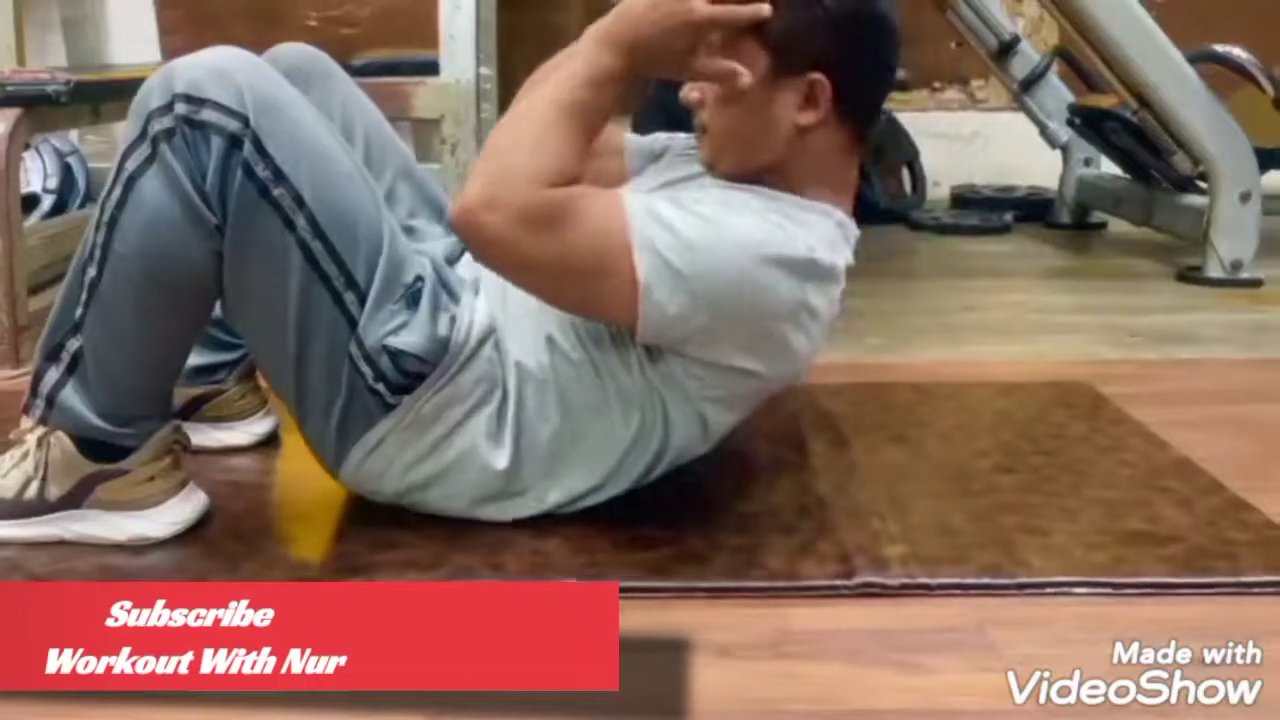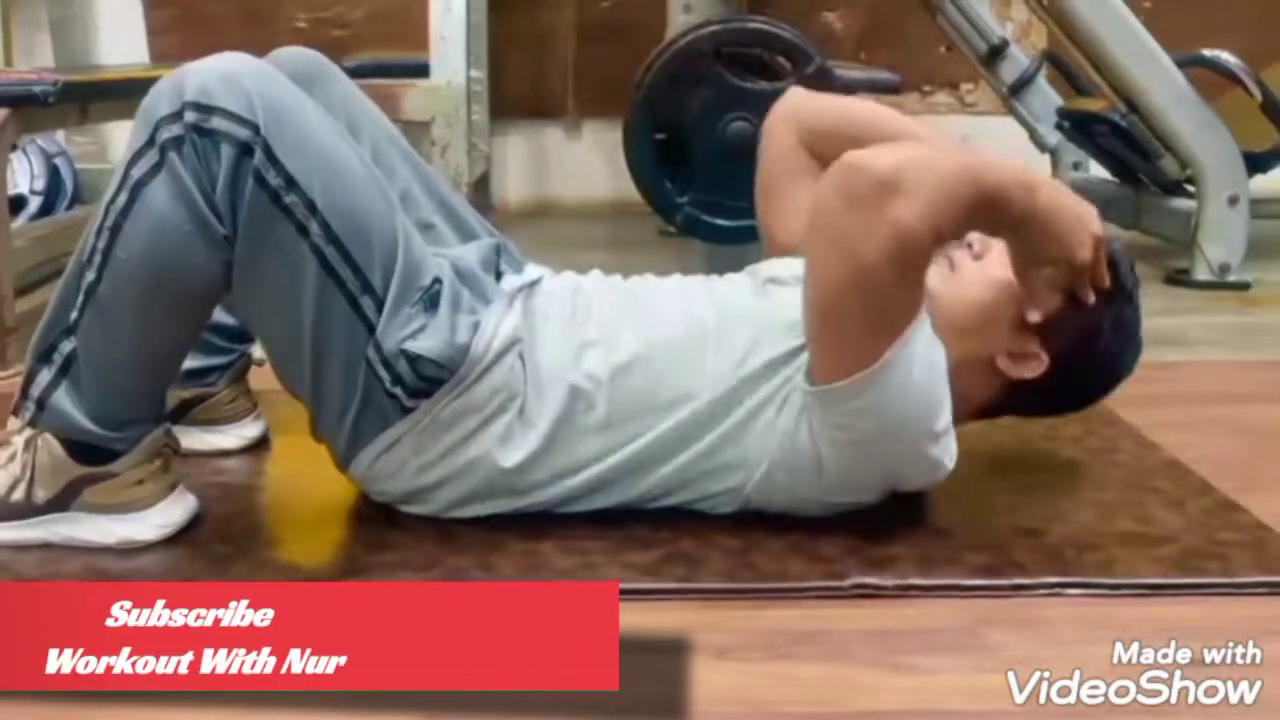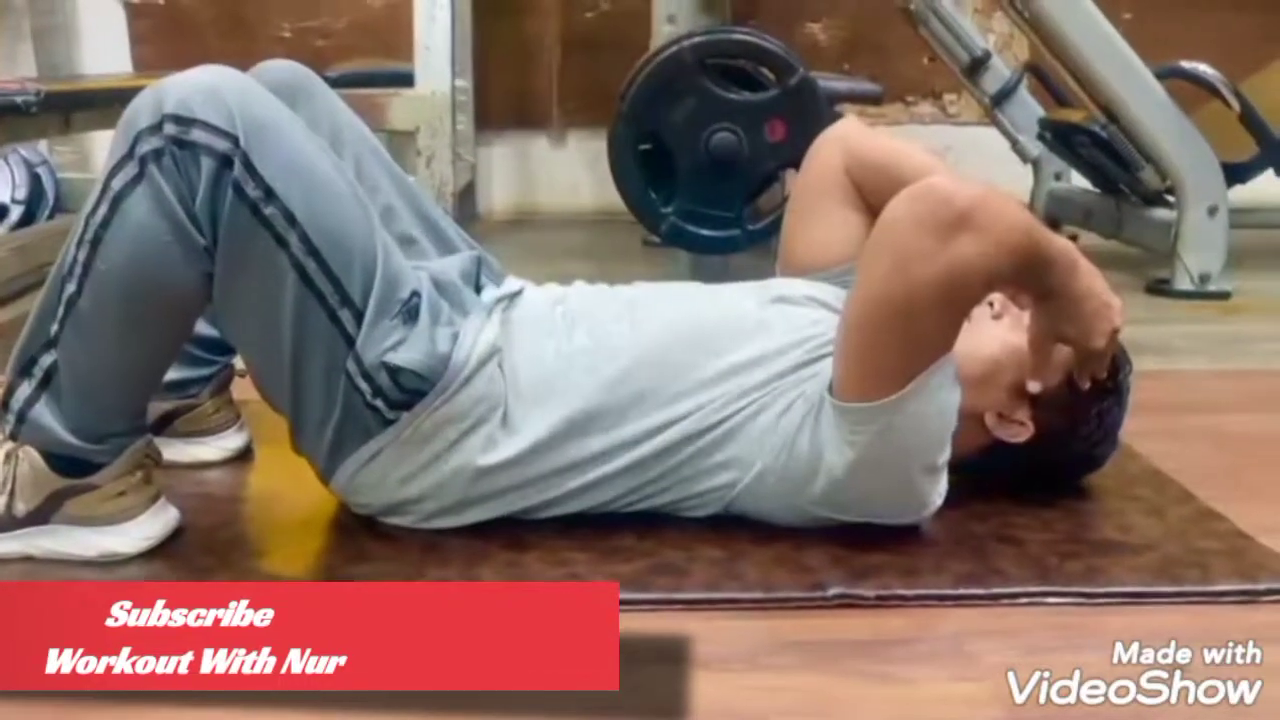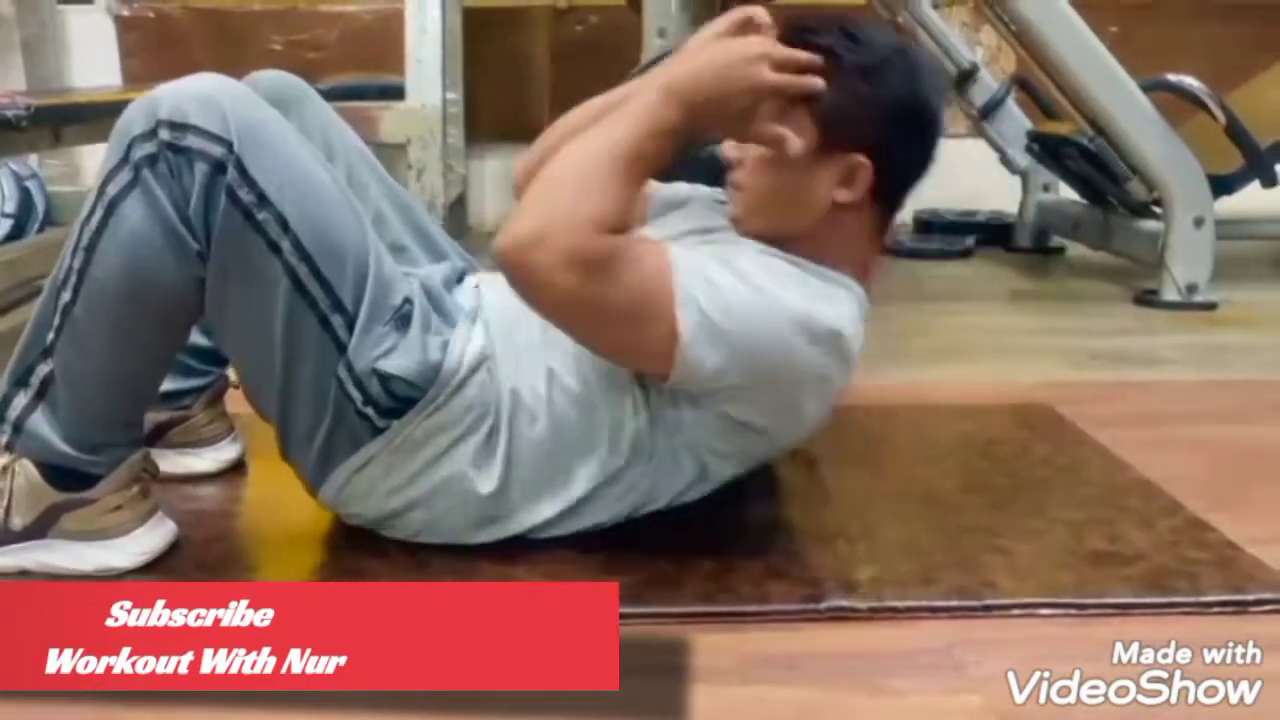
dt=0.5s
person 1, frame 1
left shoulder: (768, 263)
right shoulder: (750, 175)
left elbow: (497, 209)
right elbow: (547, 140)
left hip: (423, 403)
right hip: (456, 310)
left knee: (206, 103)
right knee: (290, 74)
left ankle: (102, 459)
right ankle: (207, 378)
person 1, frame 2
left shoulder: (897, 419)
right shoulder: (885, 331)
left elbow: (872, 191)
right elbow: (795, 120)
left wrist: (1014, 190)
right wrist: (985, 174)
left hip: (441, 403)
right hip: (502, 310)
left knee: (216, 110)
right knee: (288, 78)
right ankle: (197, 379)
person 1, frame 3
left shoulder: (884, 458)
right shoulder: (853, 331)
left elbow: (948, 226)
right elbow: (843, 151)
left wrist: (1061, 270)
right wrist: (1039, 255)
left hip: (419, 408)
right hip: (482, 321)
left knee: (194, 123)
right knee: (271, 91)
right ankle: (182, 390)
person 1, frame 4
left shoulder: (791, 327)
right shoulder: (759, 235)
left elbow: (540, 248)
right elbow: (545, 171)
left wrist: (677, 95)
left hip: (412, 427)
right hip: (454, 327)
left knee: (188, 129)
right knee: (265, 97)
right ankle: (171, 402)
